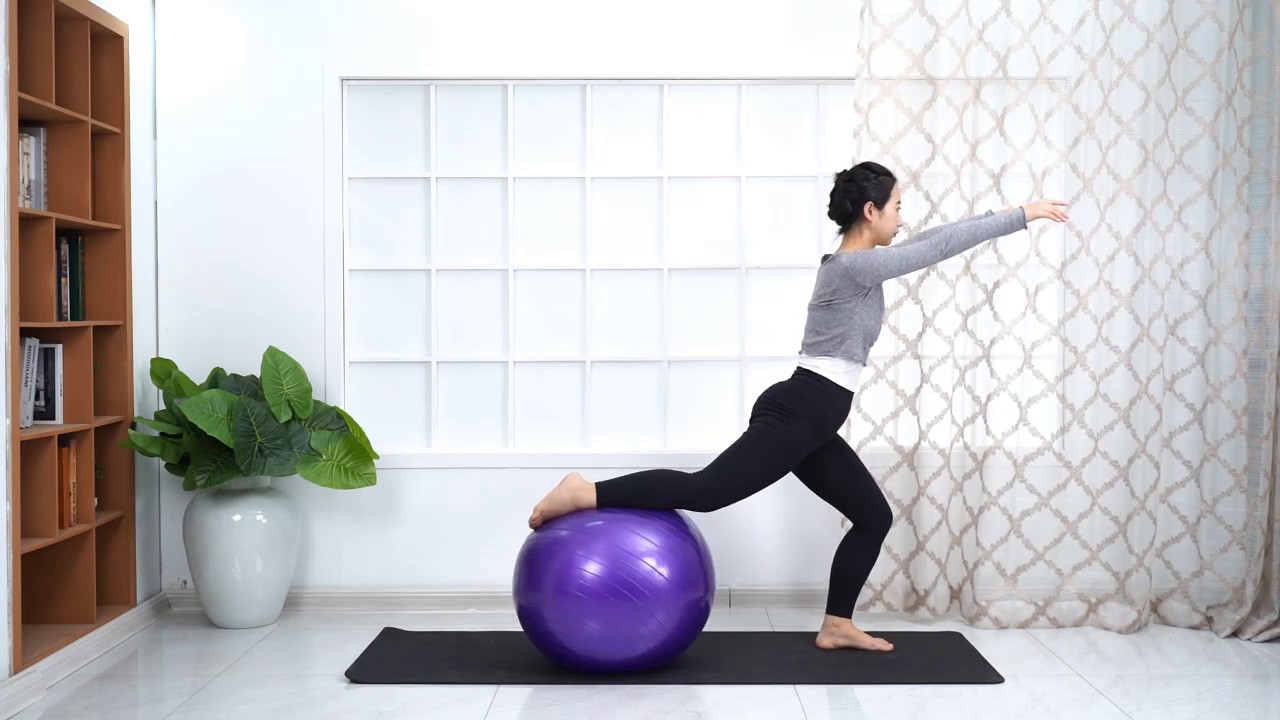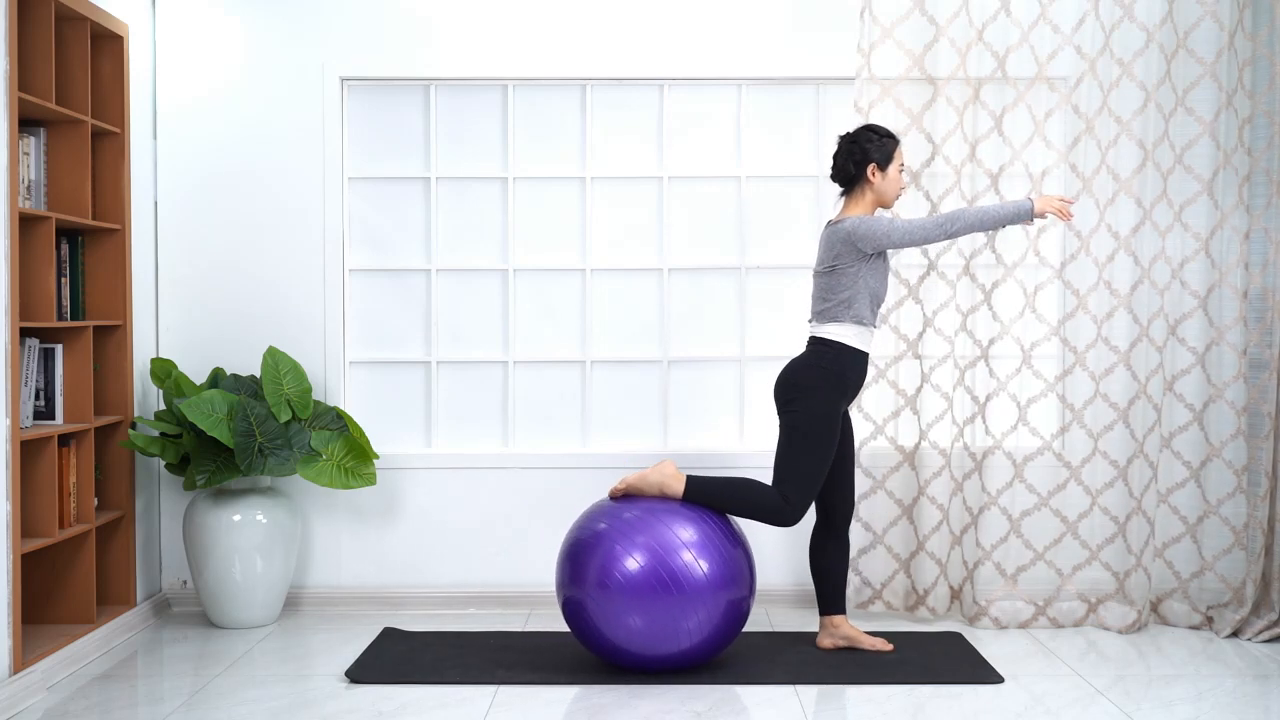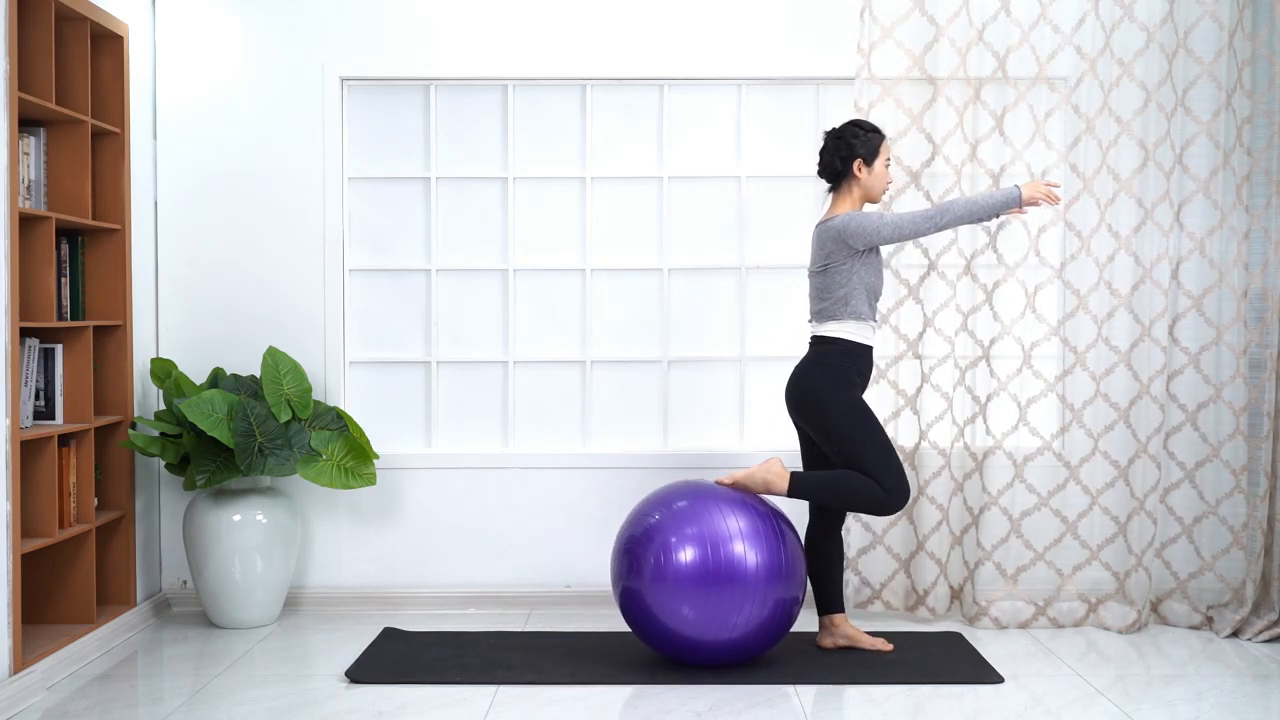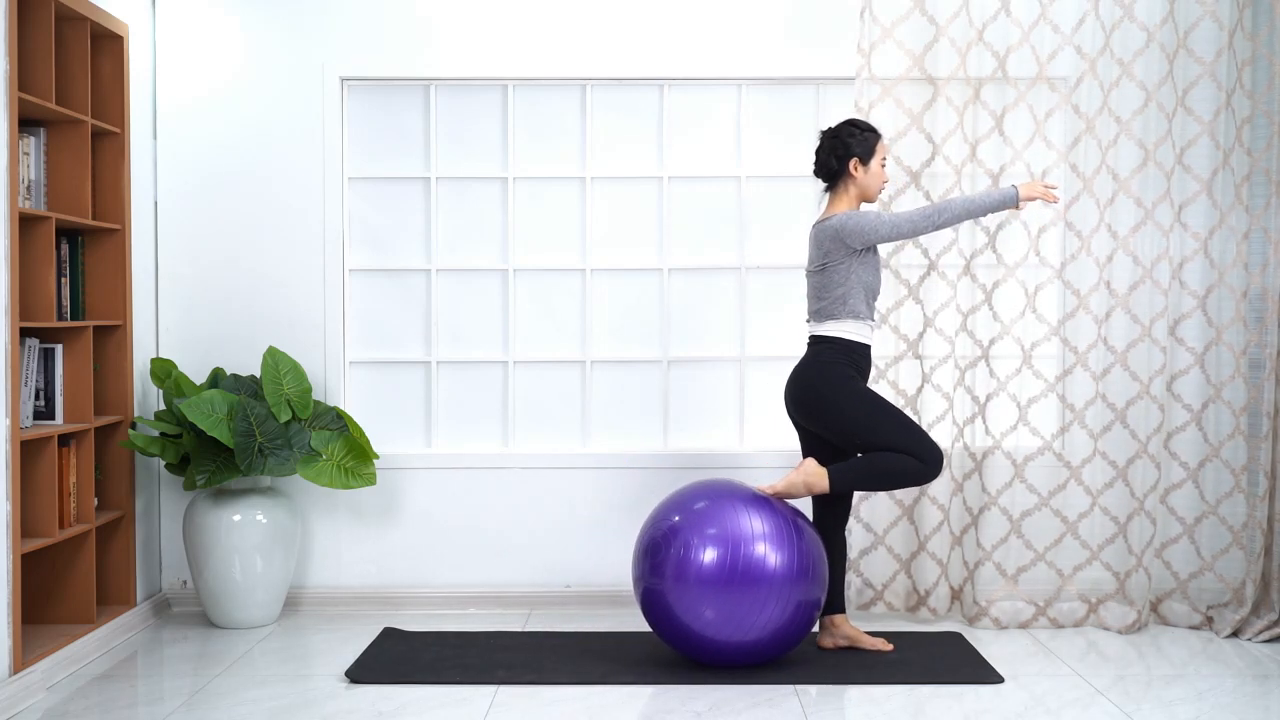
dt=1s
person 1, frame 1
left shoulder: (857, 263)
right shoulder: (853, 266)
left elbow: (930, 241)
right elbow: (939, 248)
left wrist: (1003, 214)
right wrist: (1020, 216)
left hip: (810, 420)
right hip: (796, 413)
left knee: (874, 516)
right knee: (703, 490)
left ankle: (836, 626)
right ankle: (585, 494)
person 1, frame 2
left shoulder: (855, 229)
right shoulder: (856, 230)
left elbow: (934, 228)
right elbow: (941, 228)
left wrist: (1016, 210)
right wrist: (1027, 207)
left hip: (825, 385)
right hip: (818, 383)
left knee: (836, 512)
right knee: (784, 505)
left ankle: (834, 626)
right ankle: (672, 483)
person 1, frame 3
left shoulder: (846, 226)
right shoulder: (846, 227)
left elbow: (923, 222)
right elbow: (933, 219)
left wrist: (1000, 205)
right wrist: (1013, 194)
left hip: (824, 381)
right hip: (828, 382)
left knee: (829, 511)
right knee: (888, 493)
left ankle: (834, 626)
right ankle: (778, 480)
person 1, frame 4
left shoulder: (843, 226)
right shoulder: (842, 226)
left elbow: (921, 219)
right elbow: (930, 219)
left wrist: (999, 201)
right wrist: (1011, 193)
left hip: (824, 382)
right hip: (829, 380)
left knee: (833, 512)
right knee: (924, 460)
left ankle: (834, 624)
right ankle: (815, 477)
